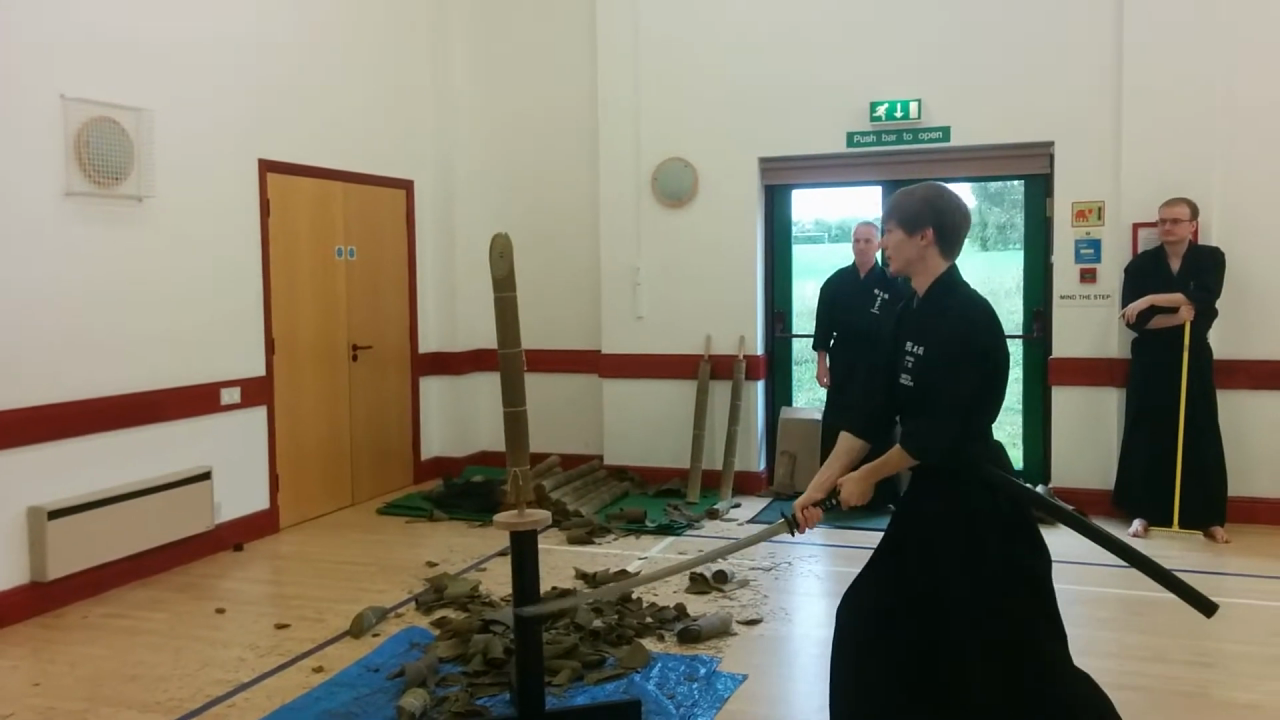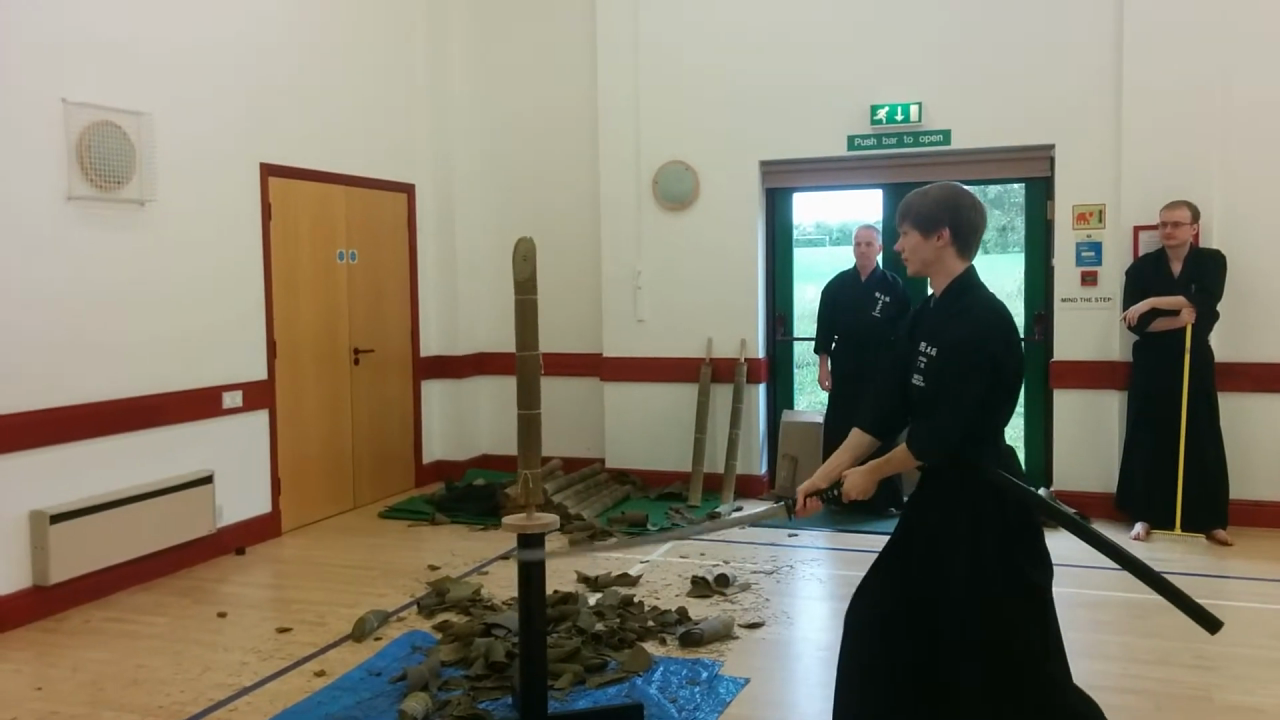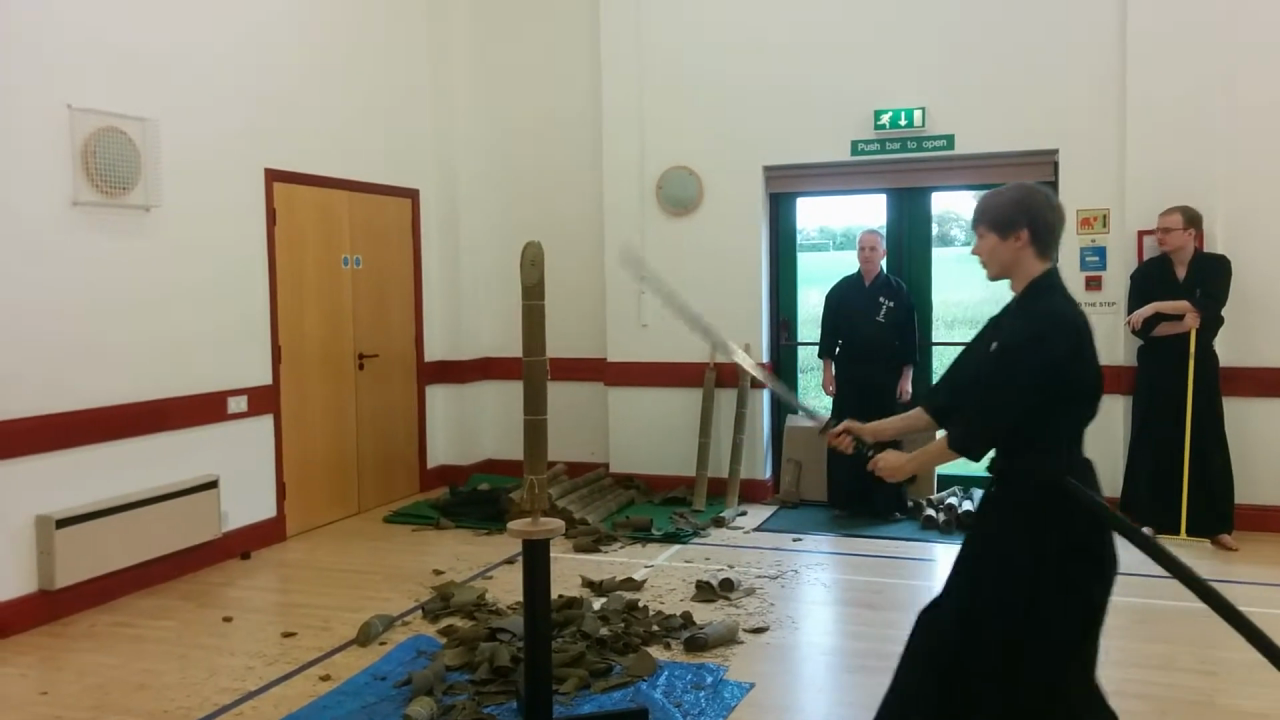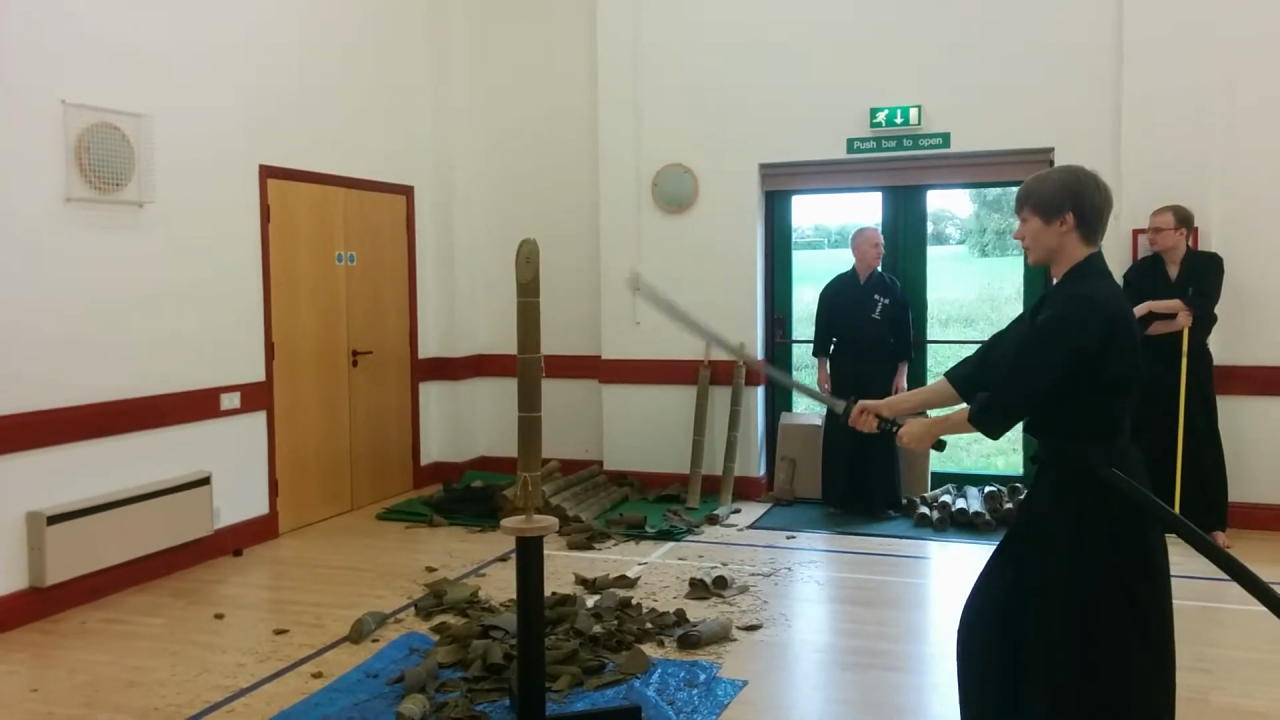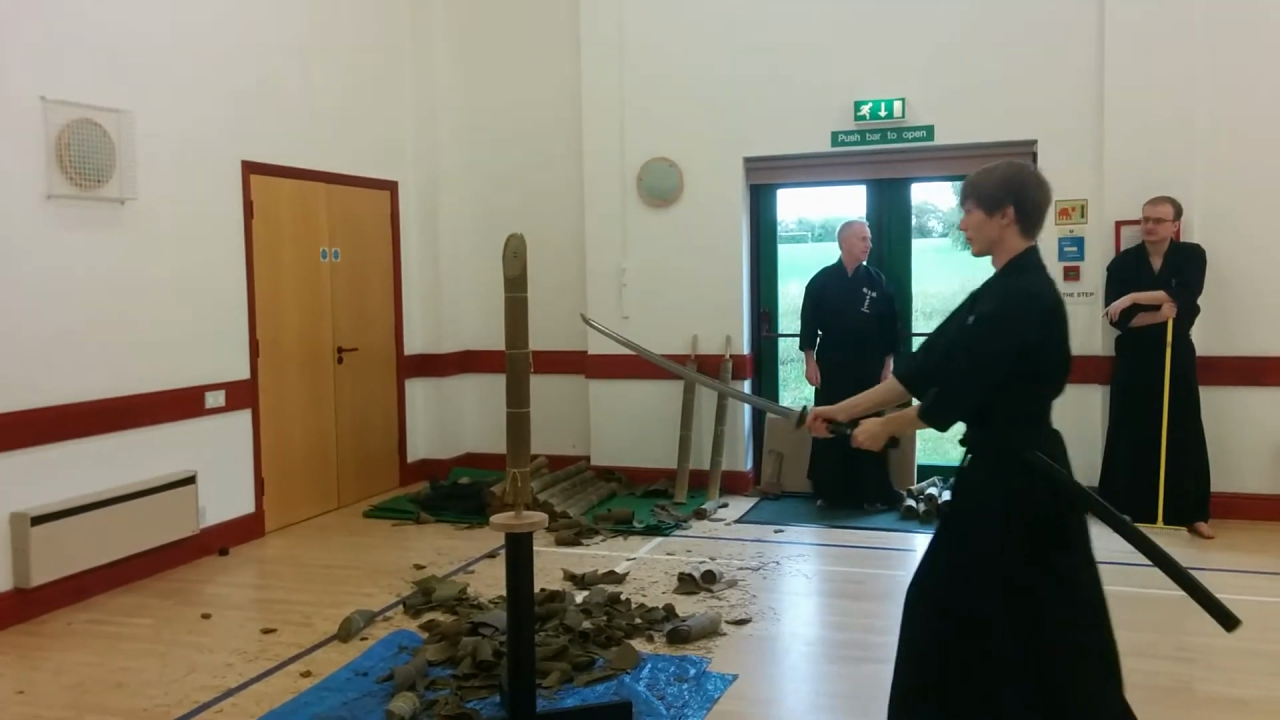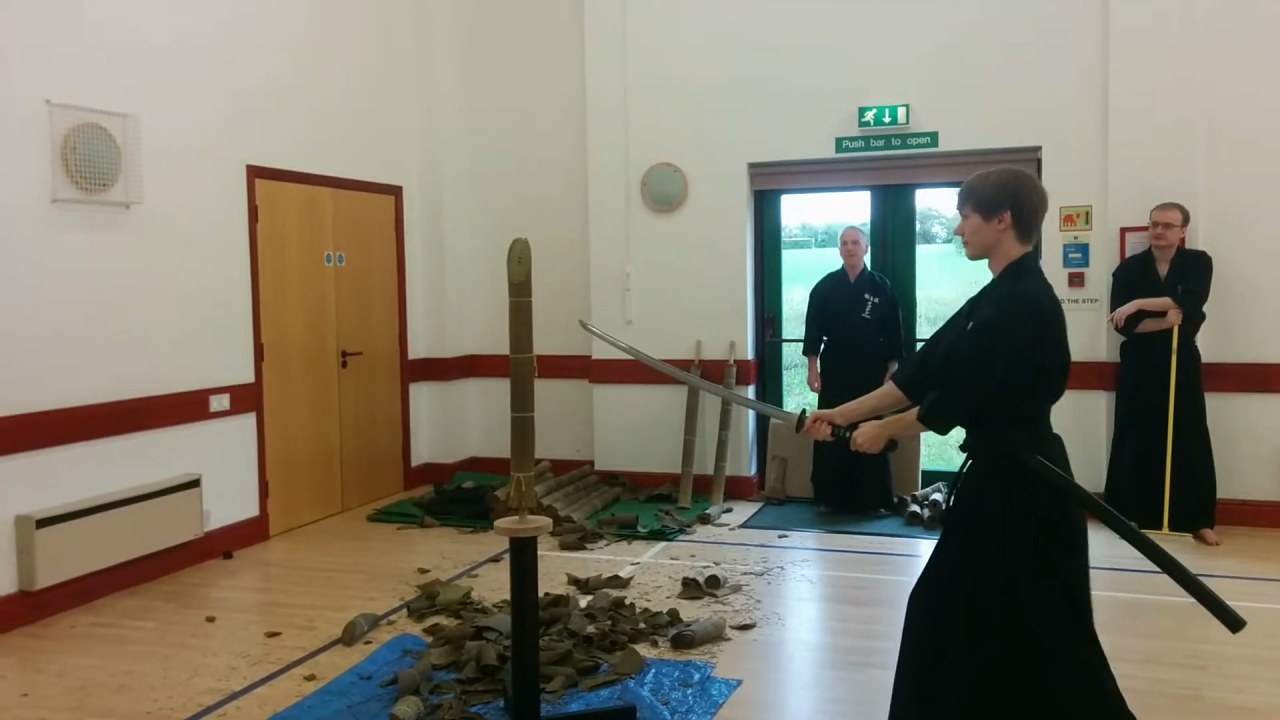
dt=0.4s
person 1, frame 1
left shoulder: (967, 318)
right shoulder: (912, 316)
left elbow: (937, 431)
right elbow: (872, 411)
left wrist: (869, 476)
right wrist: (821, 483)
left hip: (976, 501)
right hip: (934, 495)
left knee: (1016, 648)
right knee: (872, 620)
person 1, frame 2
left shoulder: (981, 321)
right shoulder: (928, 316)
left elbow: (943, 432)
right elbow: (886, 409)
left wrist: (873, 473)
right wrist: (828, 472)
left hip: (982, 501)
right hip: (943, 495)
left knee: (1008, 651)
right knee: (882, 620)
person 1, frame 3
left shoulder: (1050, 323)
right shoulder: (1023, 316)
left elbow: (984, 422)
right elbow: (952, 398)
left wrist: (910, 462)
right wrist: (874, 430)
left hip: (1050, 508)
right hip: (1024, 497)
left knee: (1042, 662)
right knee: (960, 633)
person 1, frame 4
left shoulder: (1088, 307)
right shoulder: (1069, 299)
left elbow: (1008, 396)
right elbow: (986, 369)
left wrist: (930, 429)
right wrist: (895, 404)
left hip: (1093, 497)
right hip: (1070, 486)
left knee: (1098, 653)
right knee: (1001, 619)
person 1, frame 5
left shoulder: (1023, 299)
right shoulder: (1005, 290)
left elbow: (959, 392)
right elbow: (928, 365)
left wrist: (886, 427)
right wrist: (847, 408)
left hip: (1018, 479)
right hip: (1002, 469)
left knee: (1045, 625)
right knee: (953, 604)
person 1, frame 6
left shoulder: (1022, 304)
right shoulder: (1003, 295)
left elbow: (956, 397)
right elbow: (927, 370)
left wrist: (883, 430)
right wrist: (846, 412)
left hip: (1019, 484)
right hip: (1002, 475)
left knee: (1040, 633)
right knee: (955, 612)
person 2, frame 1
left shoulder: (1211, 259)
right shoulder: (1141, 264)
left elbow: (1202, 300)
right elbow: (1134, 319)
left wrist: (1151, 300)
right wrist: (1177, 316)
left hip: (1193, 358)
right hip: (1151, 360)
left knee: (1201, 437)
right knee: (1146, 435)
left ankle: (1209, 517)
right ankle: (1142, 512)
person 2, frame 2
left shoulder: (1212, 262)
right shoulder: (1142, 267)
left elbow: (1204, 303)
right elbow: (1135, 322)
left wrist: (1153, 302)
right wrist: (1178, 319)
left hip: (1194, 361)
right hip: (1152, 362)
left knee: (1202, 440)
right knee: (1147, 438)
left ankle: (1211, 520)
right ankle: (1144, 516)
person 2, frame 3
left shoulder: (1216, 266)
right shoulder: (1146, 272)
left elbow: (1208, 308)
right elbow: (1139, 326)
left wrist: (1157, 306)
right wrist: (1181, 324)
left hip: (1199, 366)
right hip: (1157, 367)
left knee: (1207, 445)
right knee: (1152, 444)
left ankle: (1217, 525)
right ankle: (1149, 520)
person 2, frame 4
left shoulder: (1208, 264)
right shoulder: (1140, 271)
left elbow: (1200, 306)
left wrist: (1151, 306)
right wrist: (1175, 323)
left hip: (1193, 364)
right hip: (1152, 366)
left knee: (1201, 443)
right knee: (1148, 443)
left ankle: (1210, 522)
person 2, frame 5
left shoulder: (1192, 256)
right shoulder: (1123, 262)
left elbow: (1184, 298)
right elbow: (1118, 317)
left wrist: (1133, 298)
right wrist: (1159, 315)
left hip: (1176, 355)
right hip: (1134, 357)
left knee: (1184, 434)
right knee: (1130, 434)
left ankle: (1193, 513)
right ankle: (1126, 508)
person 2, frame 6
left shoulder: (1198, 263)
right shoulder: (1129, 268)
left elbow: (1189, 304)
right elbow: (1123, 323)
left wrist: (1139, 303)
right wrist: (1165, 320)
left hip: (1181, 361)
right hip: (1140, 364)
left knee: (1190, 441)
right knee: (1134, 440)
left ankle: (1198, 520)
right ankle: (1131, 514)
person 3, frame 1
left shoulder: (891, 284)
right shoulder: (836, 282)
right elbow: (823, 325)
right wrist: (822, 363)
right hip: (843, 367)
left knee: (879, 431)
right knee: (837, 430)
left ankle: (881, 494)
person 3, frame 2
left shoulder: (893, 286)
right shoulder: (837, 285)
right elbow: (825, 327)
right wrist: (824, 365)
left hip: (881, 370)
right hip: (845, 369)
right knee: (839, 432)
left ankle: (883, 498)
person 3, frame 3
left shoulder: (897, 291)
right shoulder: (841, 290)
left elbow: (909, 338)
right elbow: (829, 333)
left wrist: (906, 378)
right wrist: (827, 371)
left hip: (885, 376)
right hip: (849, 375)
left ankle: (888, 504)
right ankle: (847, 501)
person 3, frame 4
left shoulder: (891, 288)
right shoulder: (835, 288)
left elbow: (903, 334)
right elbow: (823, 331)
left wrist: (901, 374)
right wrist: (822, 369)
left hip: (881, 374)
right hip: (844, 372)
left knee: (881, 437)
right knee: (839, 436)
left ankle: (882, 501)
right ankle: (842, 498)
person 3, frame 5
left shoulder: (877, 281)
right shoulder: (822, 280)
left elbow: (889, 327)
right elbow: (809, 324)
left wrist: (888, 366)
right wrist: (810, 362)
left hip: (868, 367)
right hip: (831, 366)
left ankle: (872, 494)
right ankle: (829, 492)
person 3, frame 6
left shoulder: (881, 286)
right shoulder: (825, 287)
left elbow: (893, 333)
right elbow: (813, 329)
left wrist: (891, 372)
right wrist: (812, 368)
left hip: (871, 372)
right hip: (834, 371)
left ankle: (874, 500)
right ankle: (832, 497)
